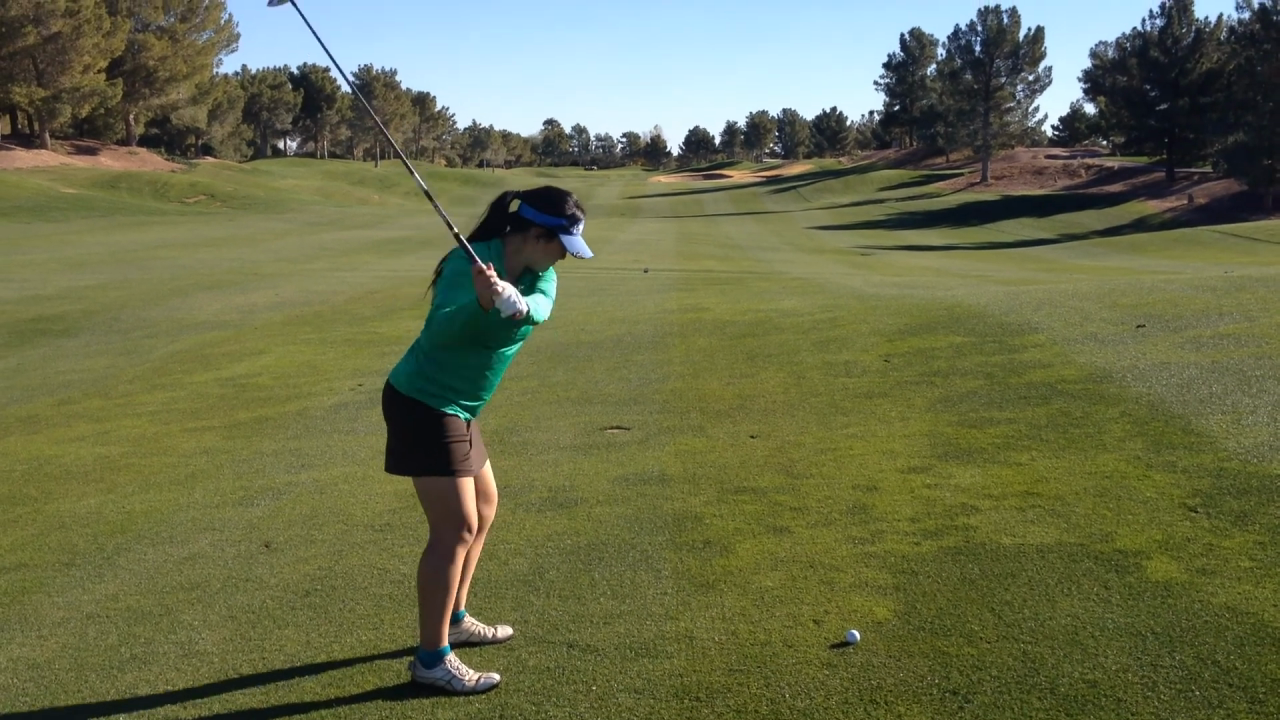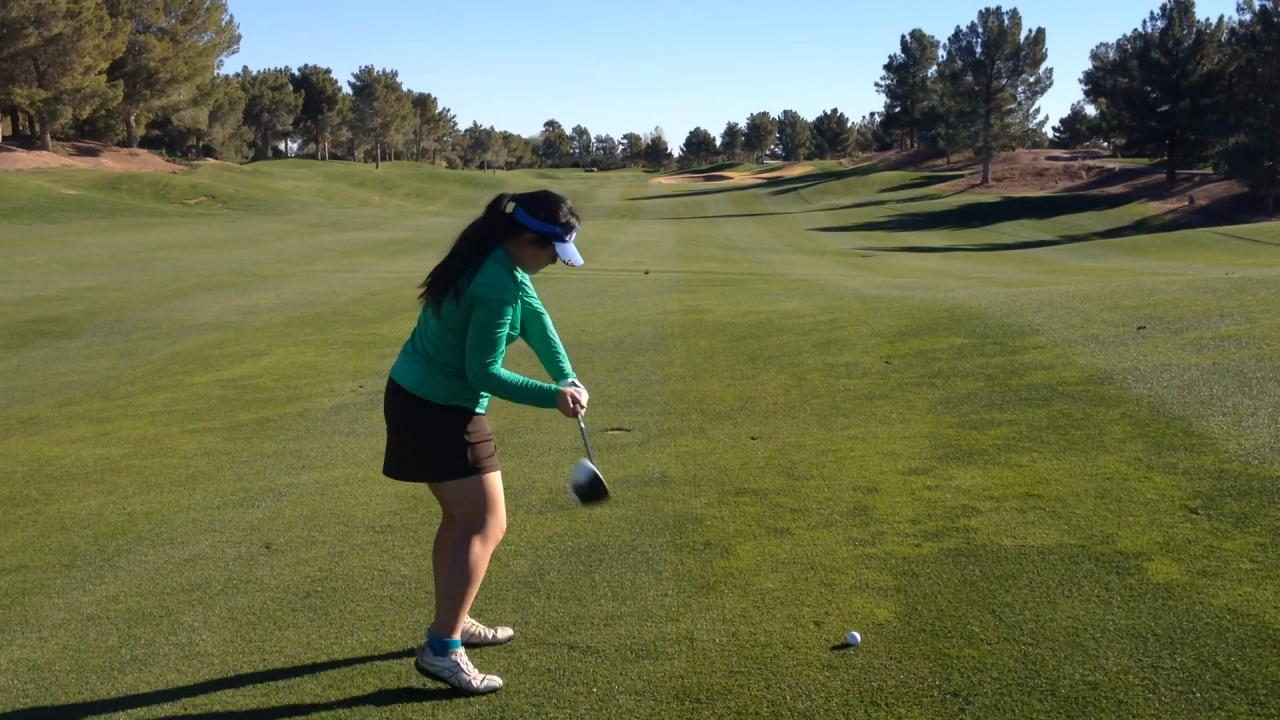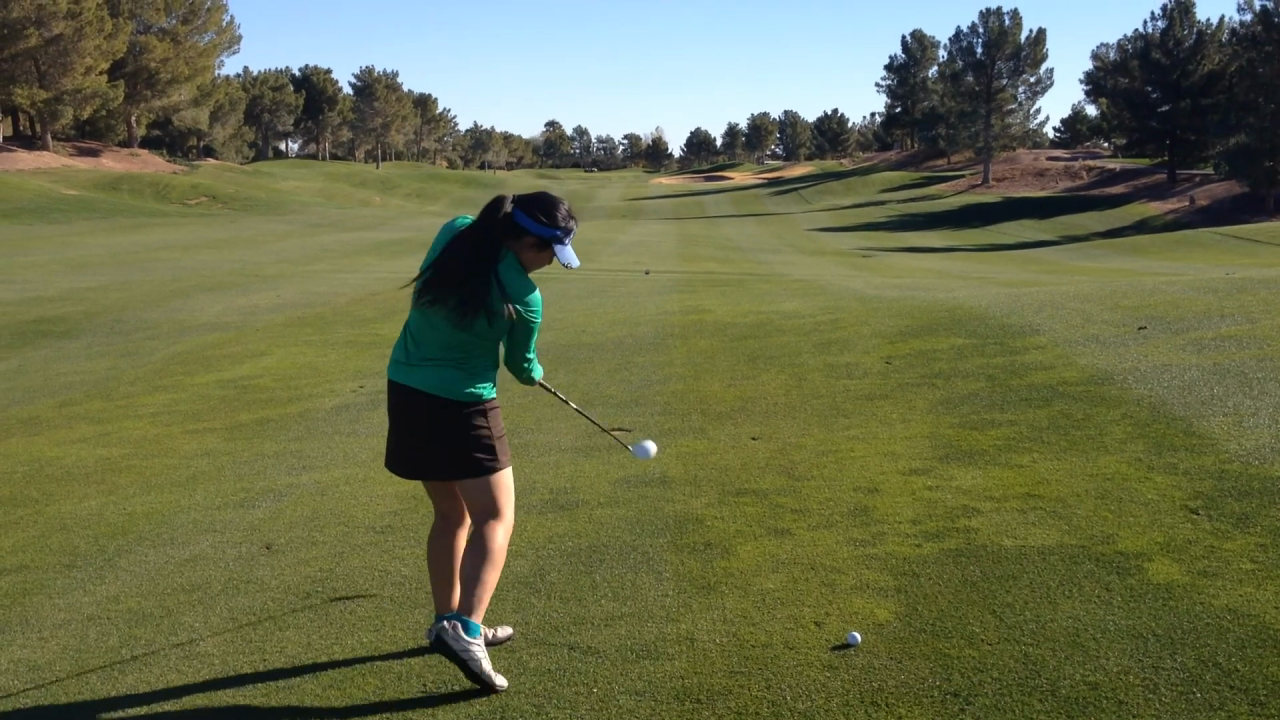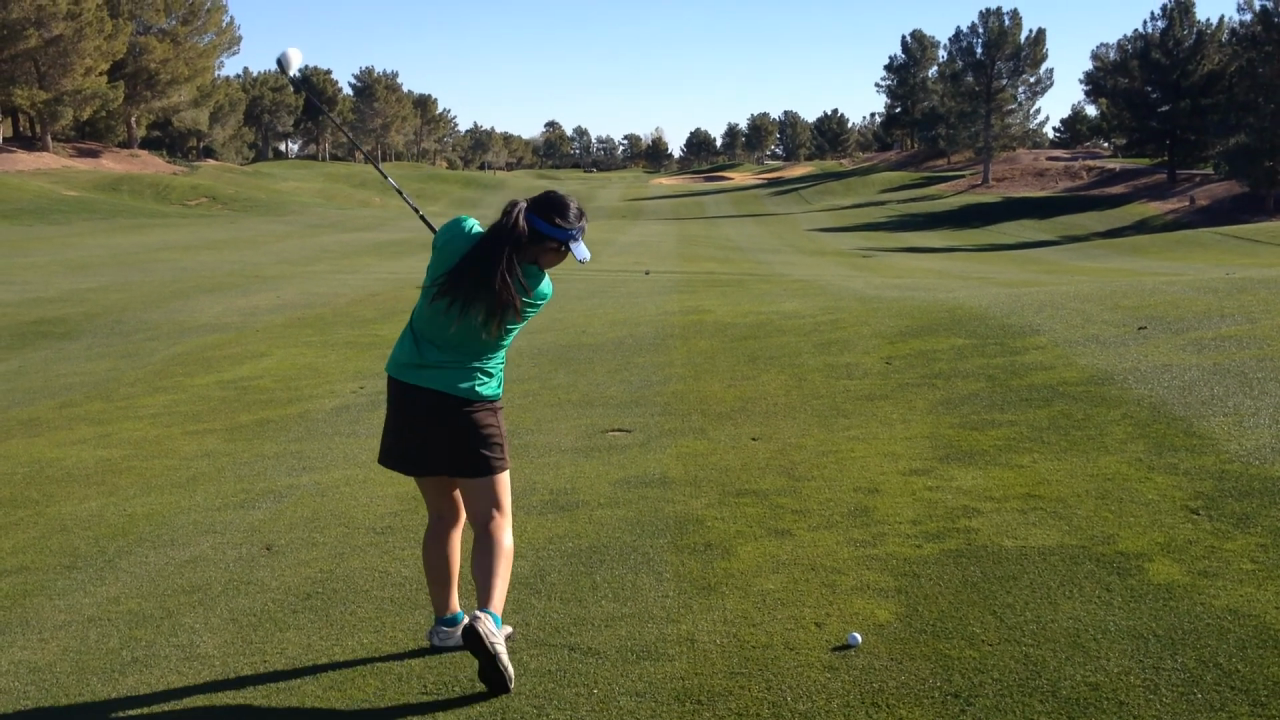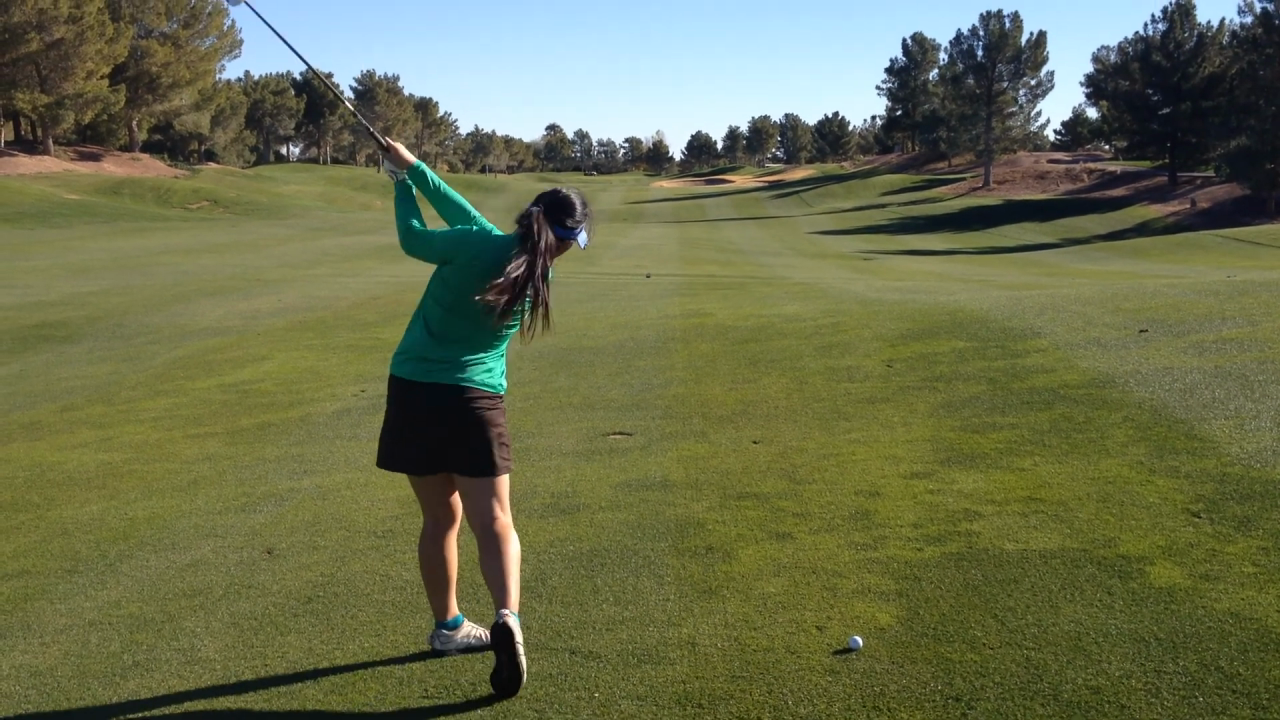
dt=0.1s
person 1, frame 1
left shoulder: (542, 277)
right shoulder: (470, 261)
left elbow: (536, 308)
right elbow: (441, 334)
left wrist: (514, 302)
right wrist: (480, 301)
left hip: (453, 407)
right hip: (423, 404)
left knee: (479, 510)
right knee: (456, 527)
left ankle: (451, 620)
right ankle: (431, 658)
person 1, frame 2
left shoulder: (481, 246)
right shoulder: (500, 290)
left elbow: (537, 320)
right elbow: (483, 375)
left wrist: (567, 377)
right wrist: (550, 395)
left hip: (410, 396)
right hip: (445, 410)
left knee: (462, 513)
right knee: (486, 524)
left ankle: (450, 625)
right ankle: (441, 649)
person 1, frame 3
left shoulder: (459, 234)
right shoulder: (522, 298)
right elbow: (519, 362)
right wrist: (529, 375)
left hip: (408, 393)
right hip: (459, 408)
left knee: (453, 512)
right knee: (495, 520)
left ankle: (449, 623)
right ankle: (464, 633)
person 1, frame 4
left shoulder: (462, 236)
right shoulder: (538, 289)
left elbow: (452, 235)
left hip: (410, 392)
right hip: (469, 406)
left knee: (444, 513)
right knee: (494, 521)
left ankle: (448, 625)
right ankle: (486, 622)
person 1, frame 5
left shoulder: (473, 243)
right shoulder: (536, 277)
left elbow: (413, 240)
left wrist: (406, 174)
right wrist: (417, 169)
left hip: (412, 391)
right hip: (472, 402)
left knee: (442, 514)
right knee: (494, 521)
left ankle: (448, 626)
right ankle: (506, 618)
